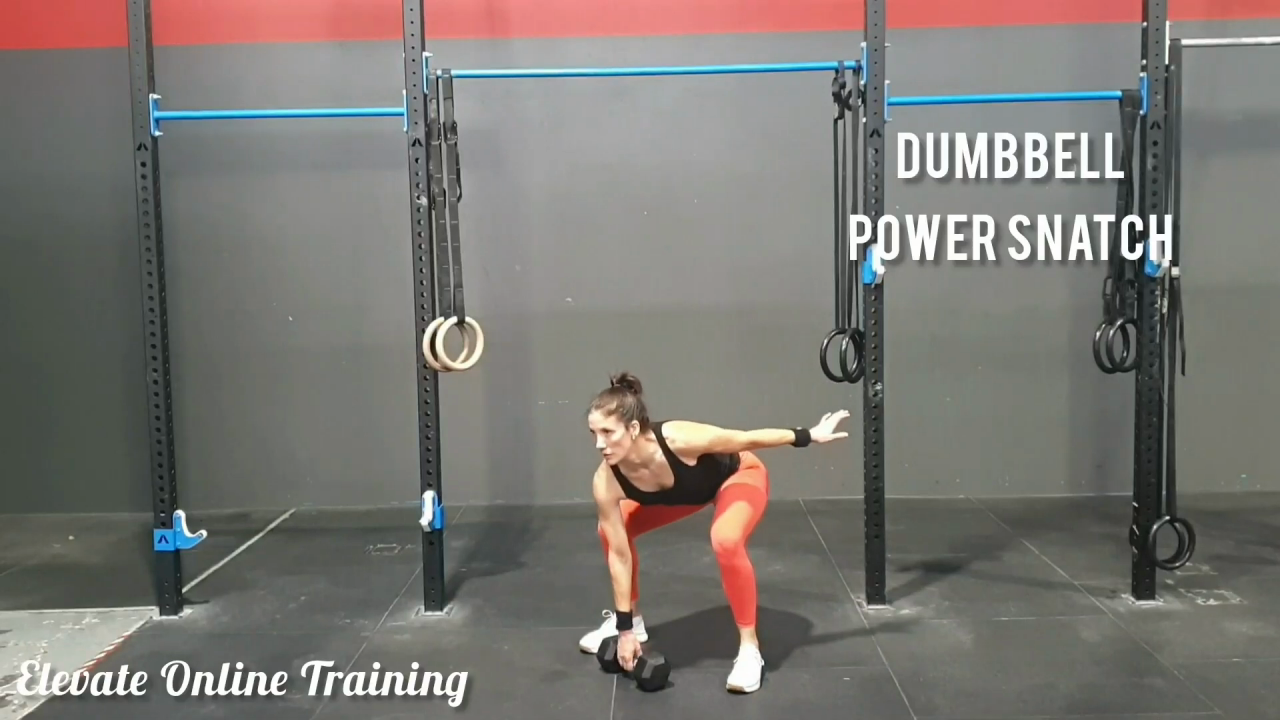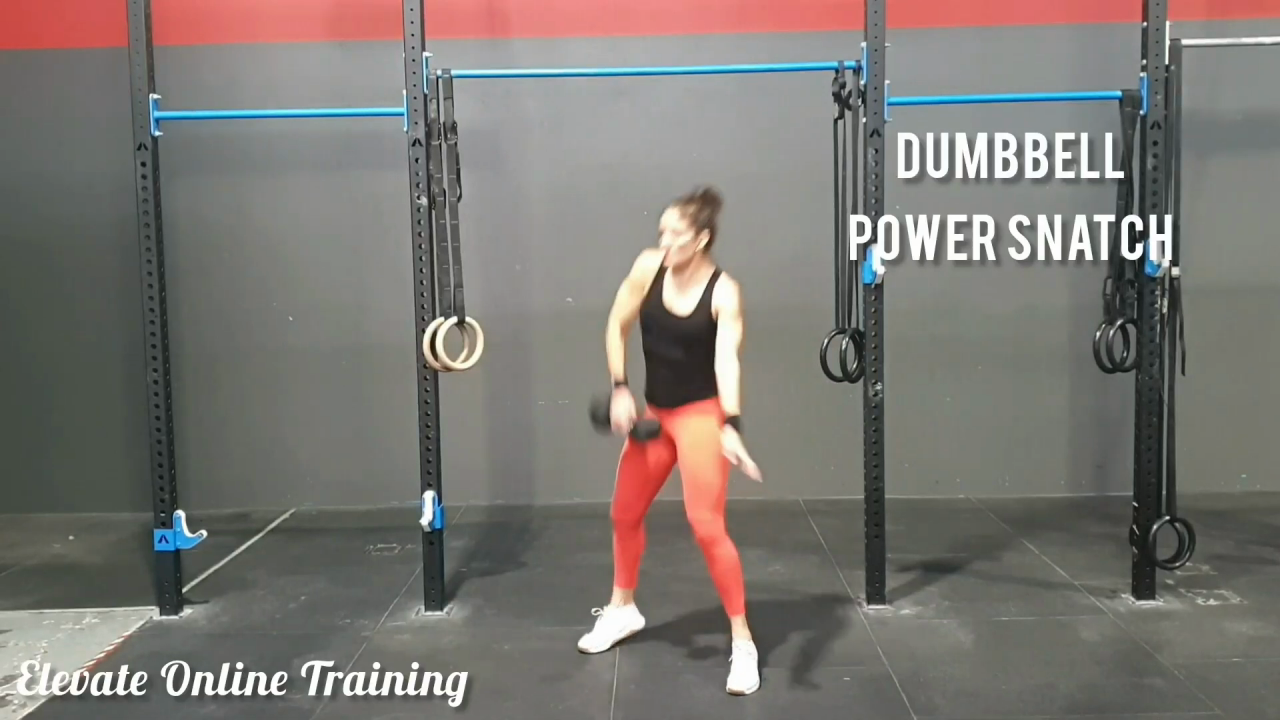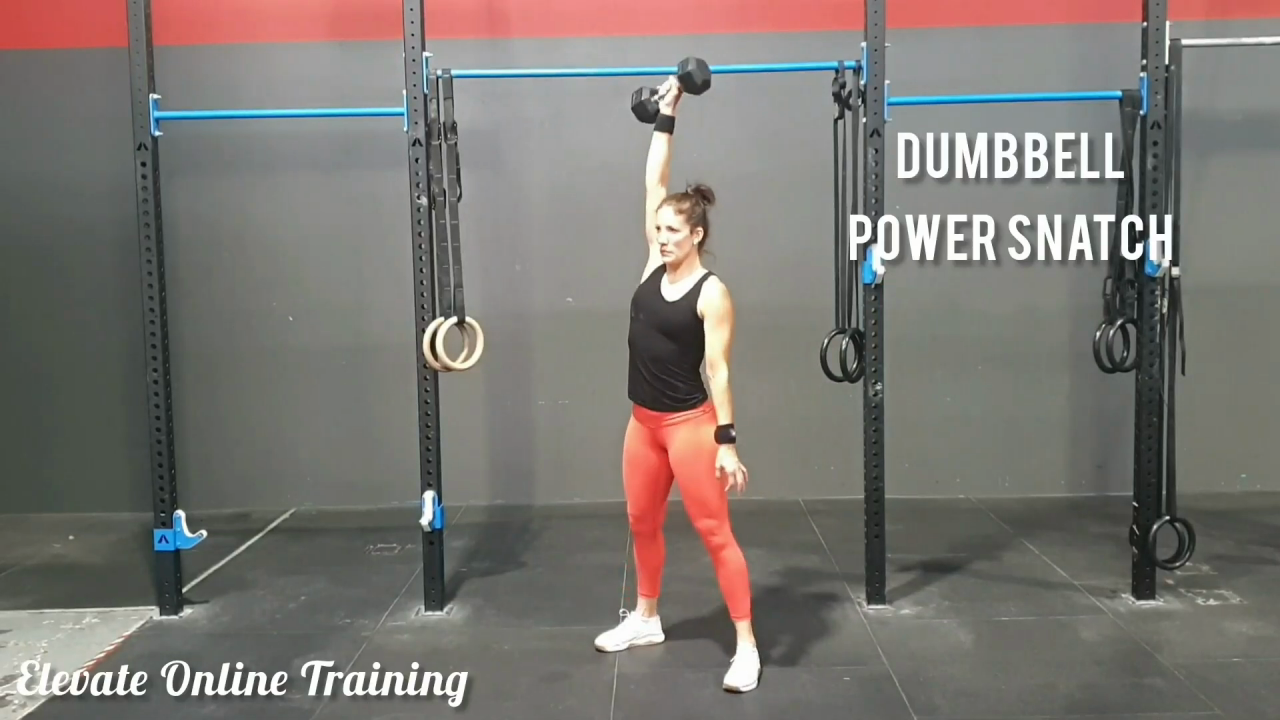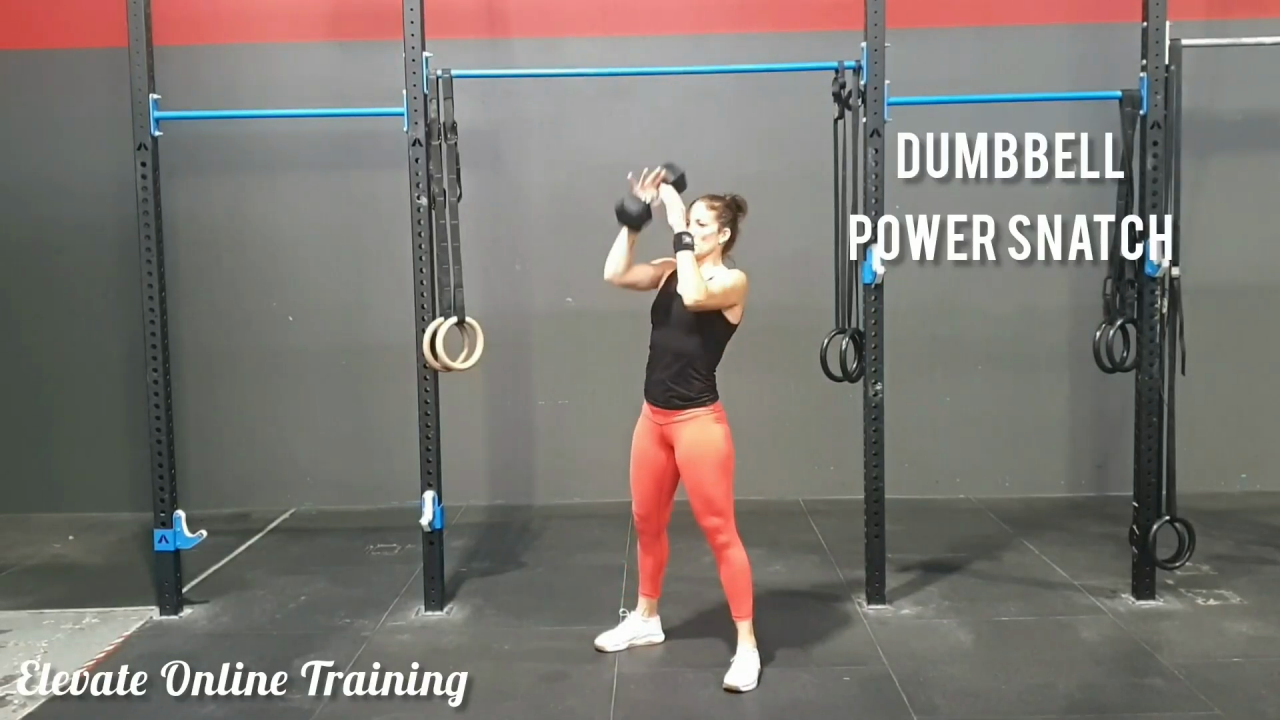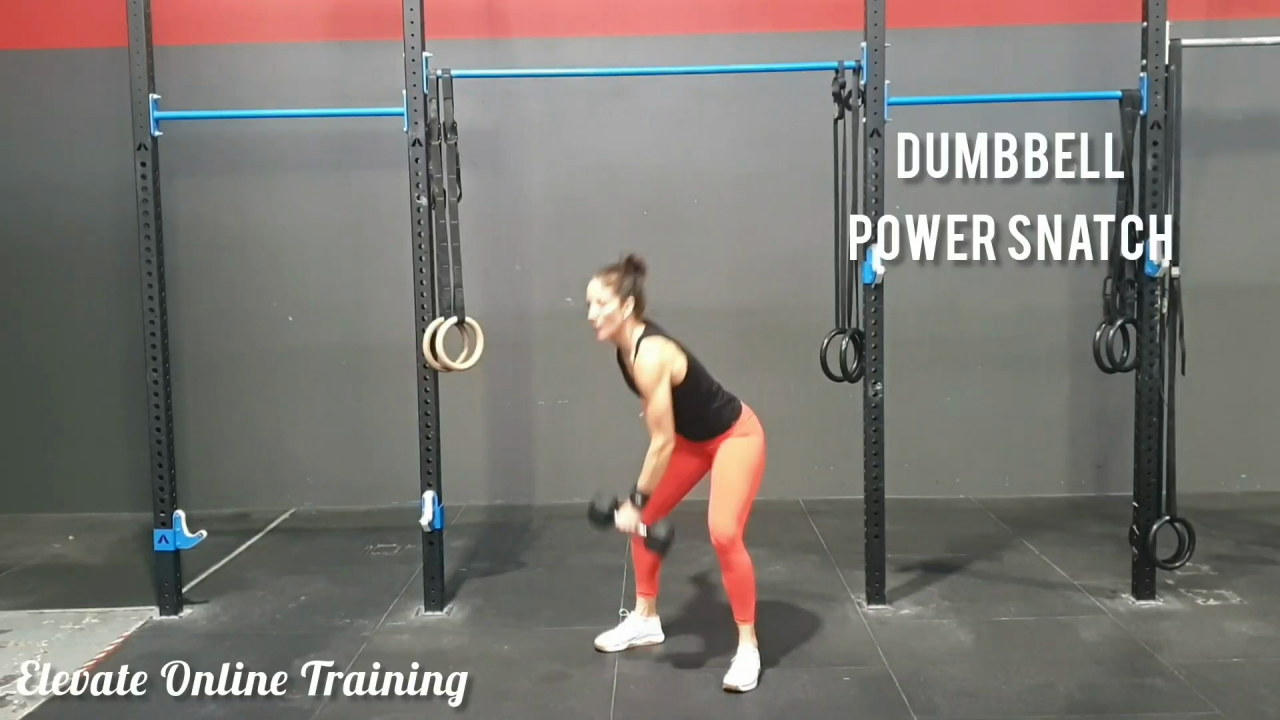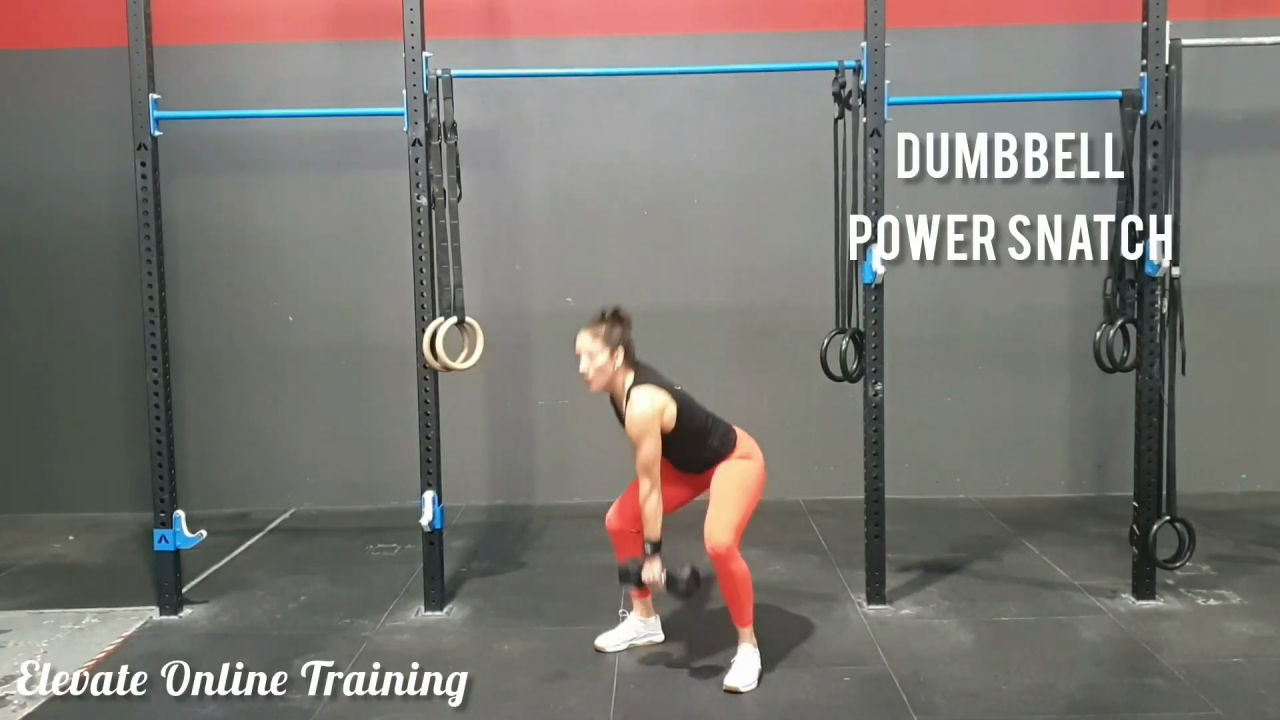
dt=0.7s
person 1, frame 1
left shoulder: (679, 440)
right shoulder: (607, 482)
left elbow: (747, 439)
right elbow: (619, 553)
left wrist: (807, 436)
right wrist: (624, 627)
left hip: (739, 474)
right hip: (690, 491)
left knee: (726, 540)
right knee: (611, 530)
left ankle: (749, 647)
right ankle: (633, 618)
person 1, frame 2
left shoulder: (722, 291)
right shoulder: (651, 268)
left elbow: (727, 361)
right elbow: (617, 328)
left wrist: (732, 428)
right wrist: (619, 390)
left hip: (701, 417)
right hip: (652, 416)
left knee: (706, 527)
right knee: (625, 515)
left ankle: (742, 643)
right ankle: (623, 611)
person 1, frame 3
left shoulder: (712, 292)
right shoulder: (655, 265)
left elbow: (718, 371)
right elbow: (653, 182)
left wrist: (725, 442)
right wrist: (665, 117)
left hip: (689, 425)
right hip: (643, 423)
left knee: (713, 533)
right knee: (641, 523)
left ankle: (746, 646)
right ankle: (645, 619)
person 1, frame 4
left shoulder: (732, 284)
right shoulder: (671, 270)
left elbow: (694, 296)
right elbow: (615, 275)
left wrist: (680, 231)
left hip: (699, 421)
right hip: (653, 417)
left knee: (719, 532)
right knee: (647, 522)
left ankle: (747, 647)
right ankle: (646, 619)
person 1, frame 5
left shoulder: (650, 355)
right shoulder: (625, 340)
left elbow: (662, 444)
left wrist: (635, 502)
left hip: (735, 436)
right hip: (692, 438)
left knee: (724, 534)
right knee: (644, 517)
left ankle: (748, 647)
right ankle: (645, 617)
person 1, frame 6
left shoulder: (643, 404)
right shoulder: (624, 383)
left elbow: (650, 487)
left wrist: (653, 556)
left hip: (735, 460)
right hip: (686, 465)
left knee: (719, 543)
right knee: (618, 522)
left ankle: (748, 648)
right ankle: (643, 620)
